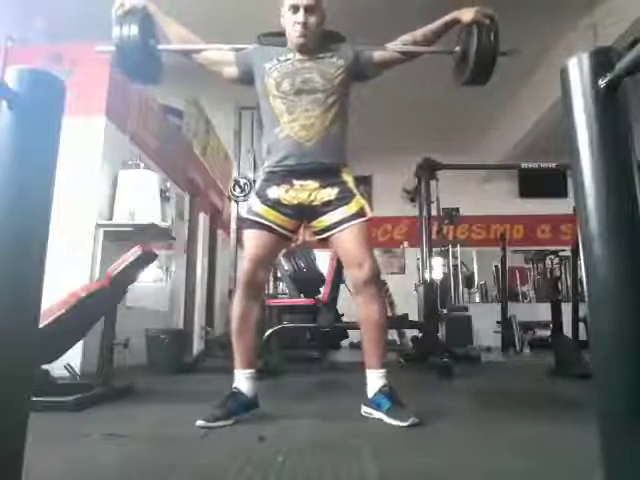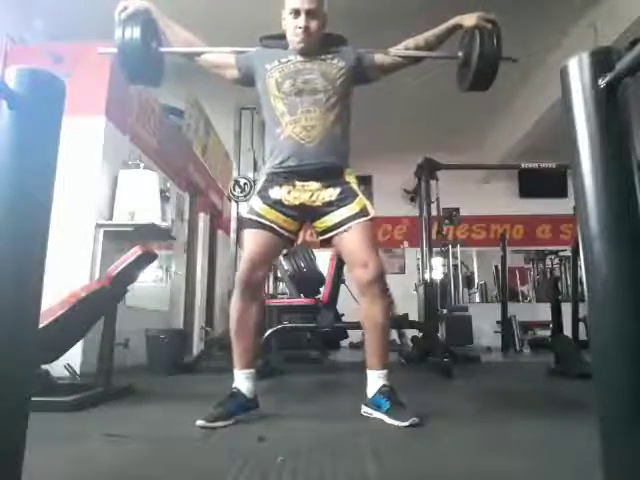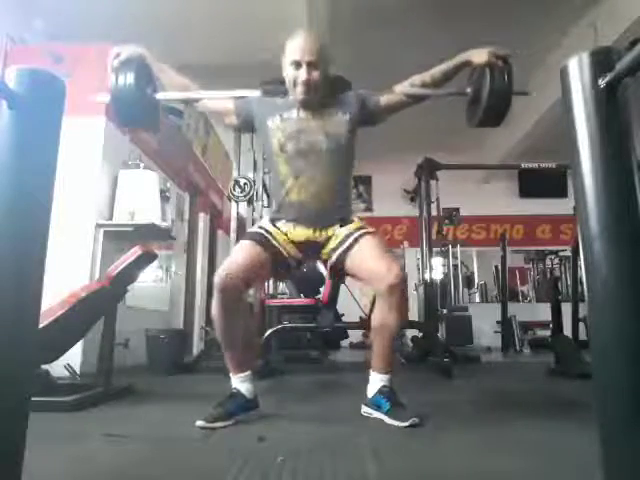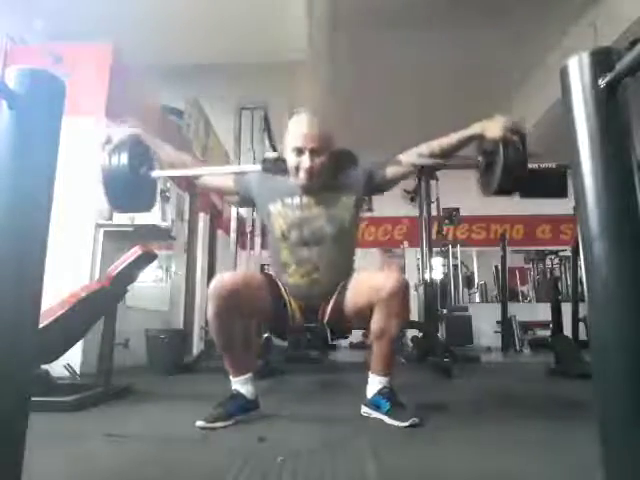
dt=0.5s
person 1, frame 1
left shoulder: (345, 58)
right shoulder: (259, 59)
left elbow: (402, 48)
right elbow: (199, 50)
left hip: (331, 181)
right hip: (277, 181)
left knee: (366, 276)
right knee: (249, 278)
left ankle: (377, 391)
right ankle: (243, 390)
person 1, frame 2
left shoulder: (347, 60)
right shoulder: (261, 61)
left elbow: (405, 52)
right elbow: (198, 52)
left hip: (334, 183)
right hip: (279, 183)
left knee: (371, 276)
right knee: (247, 278)
left ankle: (378, 391)
right ankle: (243, 390)
person 1, frame 3
left shoulder: (350, 106)
right shoulder: (262, 109)
left elbow: (410, 89)
right elbow: (197, 97)
left wrist: (465, 59)
right wrist: (145, 58)
left hip: (338, 227)
right hip: (282, 227)
left knee: (391, 279)
right knee: (226, 280)
left ankle: (378, 392)
right ankle: (242, 391)
person 1, frame 4
left shoulder: (355, 180)
right shoulder: (263, 184)
left elbow: (418, 156)
right elbow: (194, 171)
left wrist: (479, 129)
right wrist: (139, 135)
left hip: (338, 296)
right hip: (283, 297)
left knee: (392, 285)
right knee: (223, 289)
left ankle: (377, 391)
right ankle: (243, 391)
